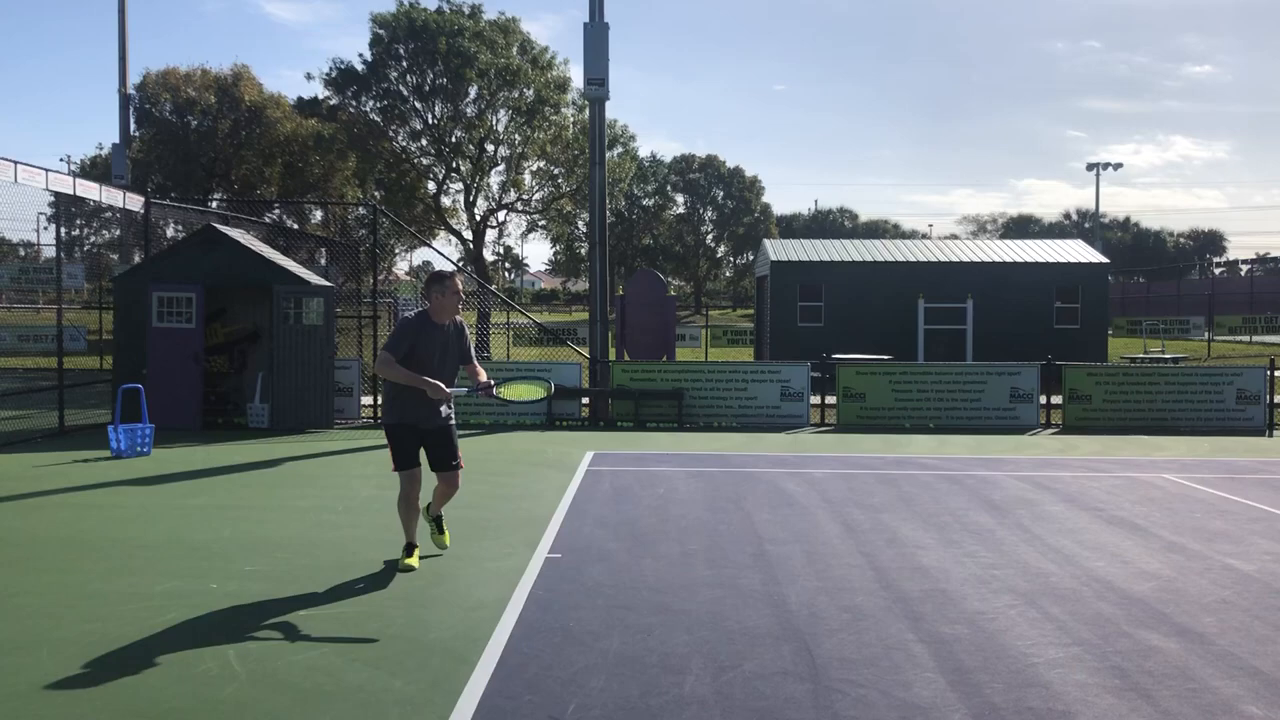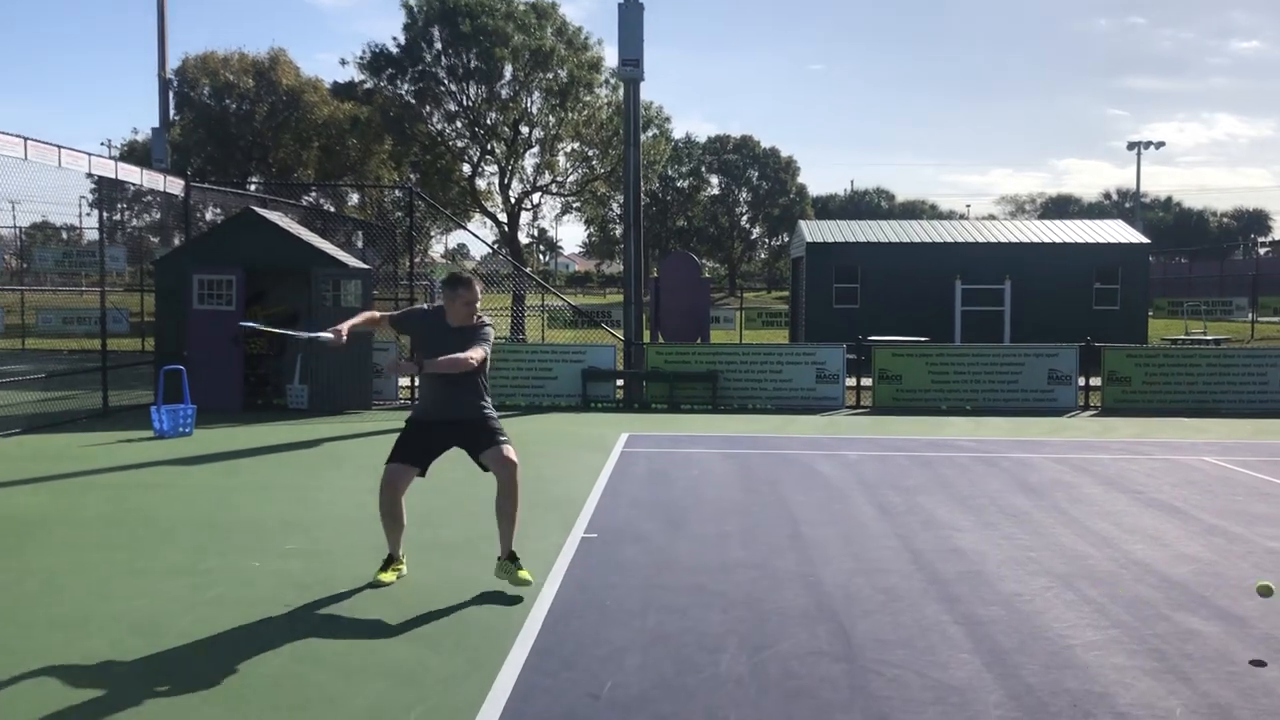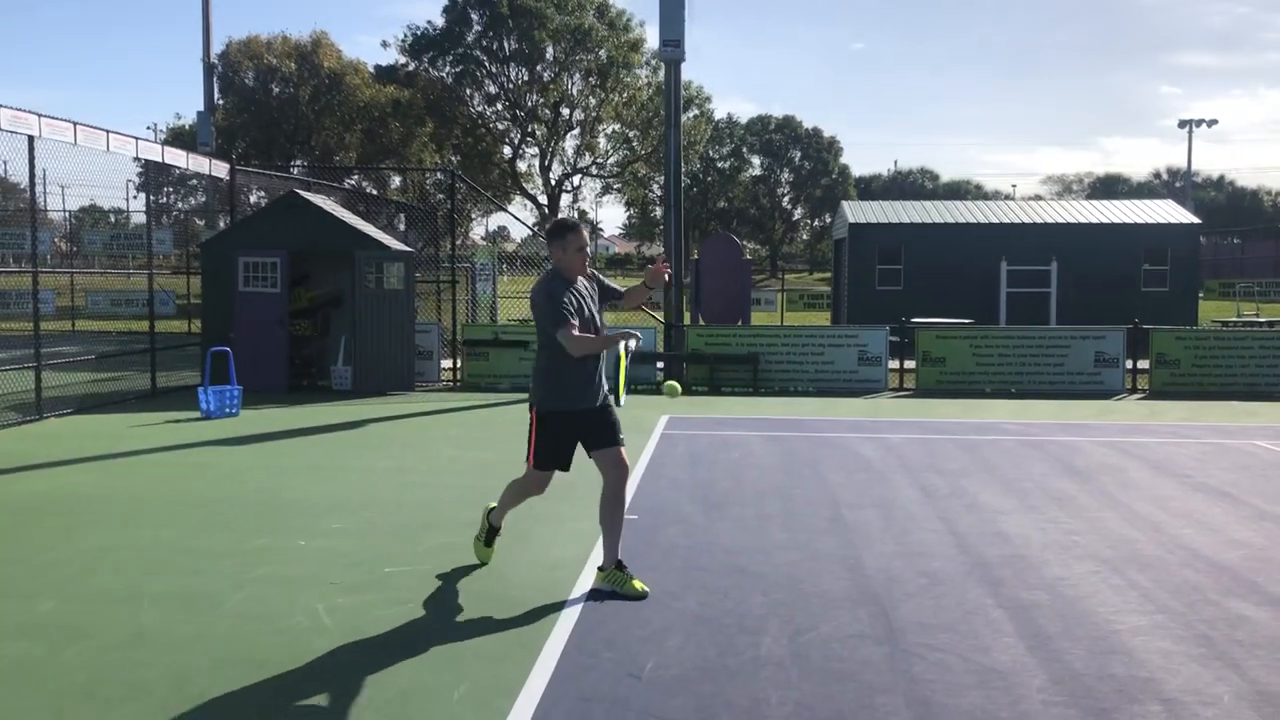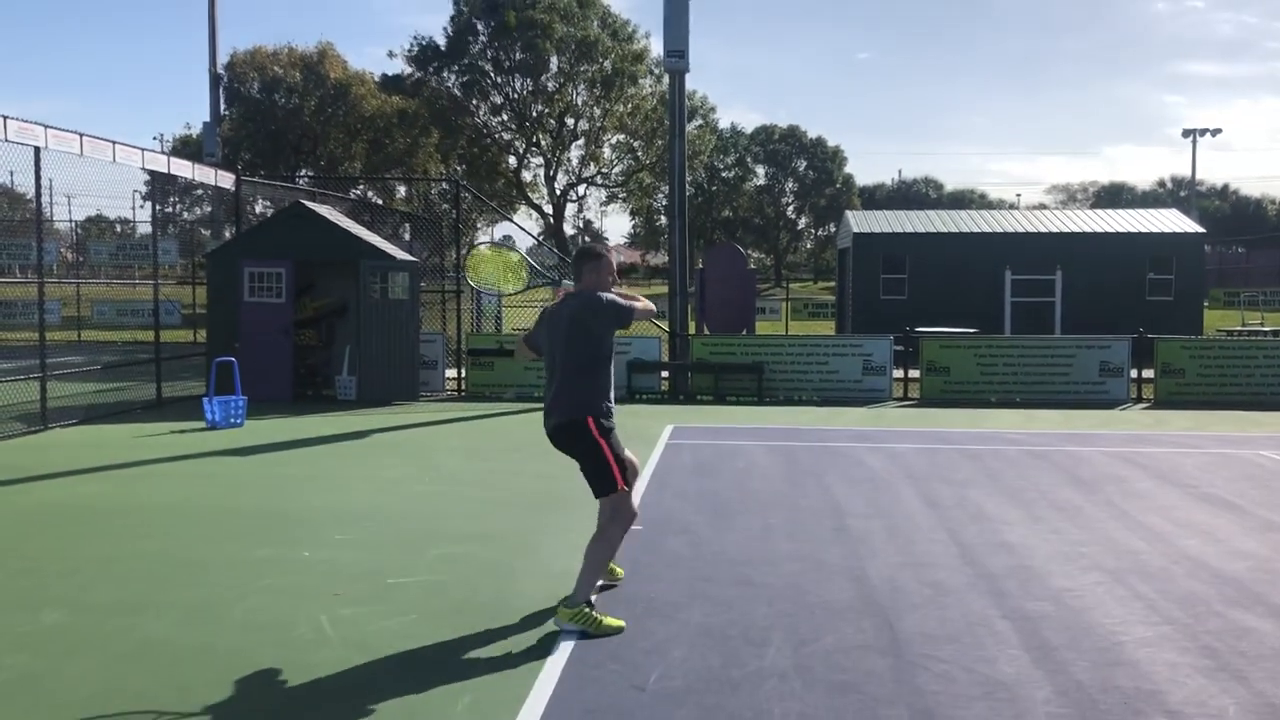
dt=0.5s
person 1, frame 1
left shoulder: (459, 328)
right shoulder: (410, 325)
left elbow: (471, 366)
right elbow: (381, 365)
left wrist: (482, 379)
right wrist: (424, 383)
left hip: (440, 416)
right hip: (401, 417)
left knee: (452, 481)
right knee: (410, 483)
left ankle: (433, 512)
right ankle: (411, 545)
person 1, frame 2
left shoulder: (482, 329)
right shoulder: (423, 317)
left elbow: (469, 360)
right elbow: (377, 317)
left wrist: (420, 366)
right wrist: (346, 326)
left hip: (475, 416)
right hip: (428, 417)
left knee: (508, 465)
right knee: (390, 484)
left ankle: (506, 557)
right ankle: (395, 558)
person 1, frame 3
left shoulder: (589, 279)
right shoulder: (550, 291)
left elbow: (628, 299)
right elbow: (575, 345)
left wrist: (654, 278)
right wrist: (619, 337)
left hip: (593, 397)
right hip: (553, 403)
left knee: (617, 470)
right knee: (537, 480)
left ankle: (610, 567)
right ankle: (495, 515)
person 1, frame 4
left shoulder: (553, 312)
right shoulder: (598, 304)
left elbow: (524, 351)
right elbow: (648, 309)
right wrist: (611, 289)
left hip: (562, 421)
right hip: (584, 419)
left knee: (629, 469)
right knee: (621, 510)
left ankle: (599, 562)
right ankle: (576, 605)
